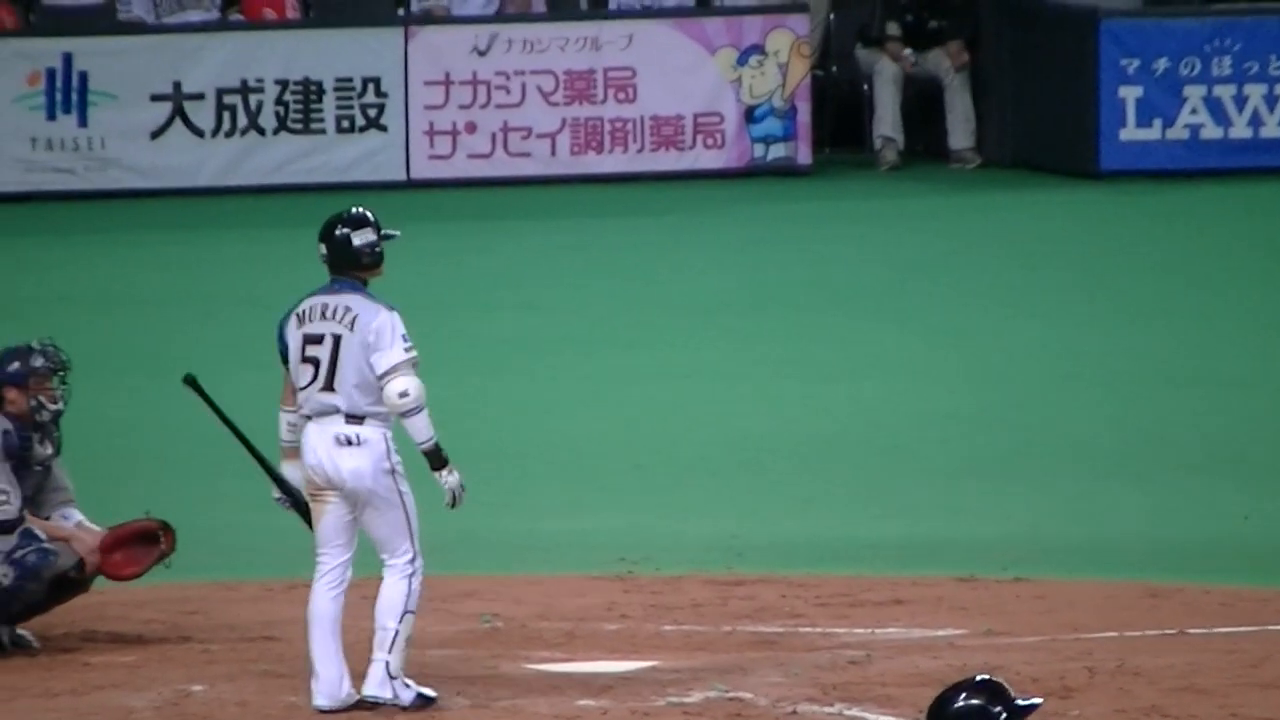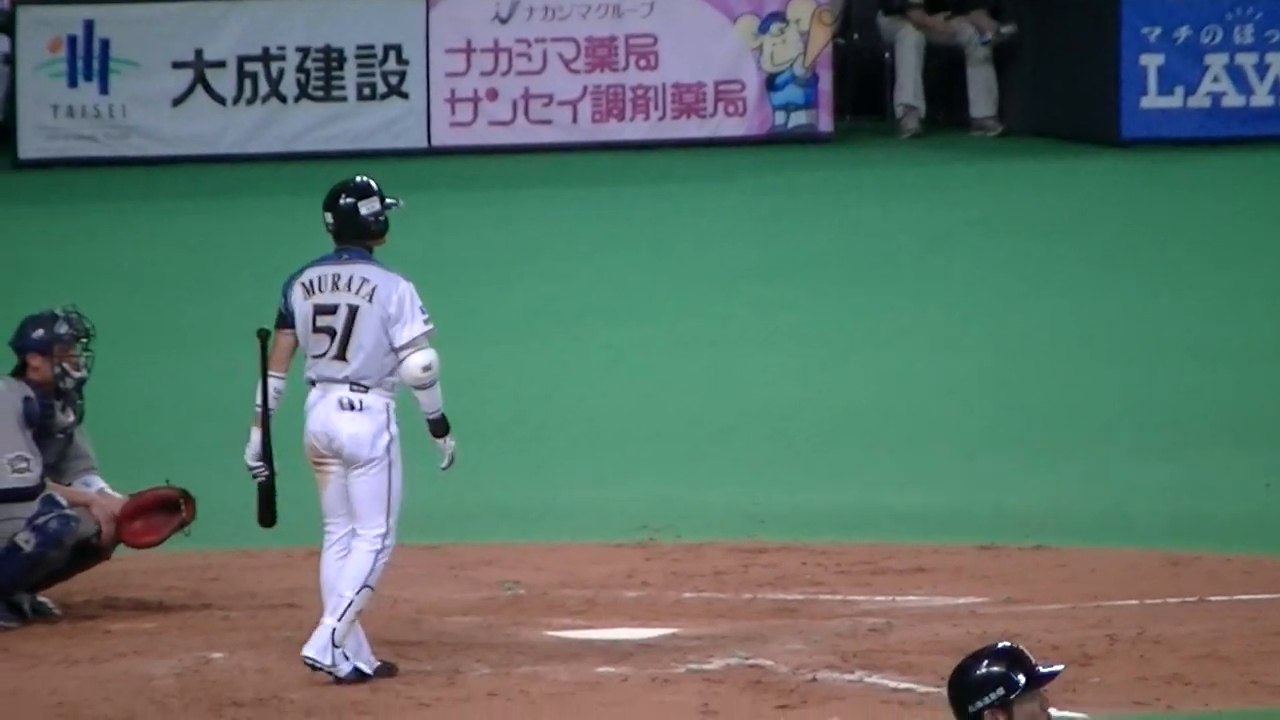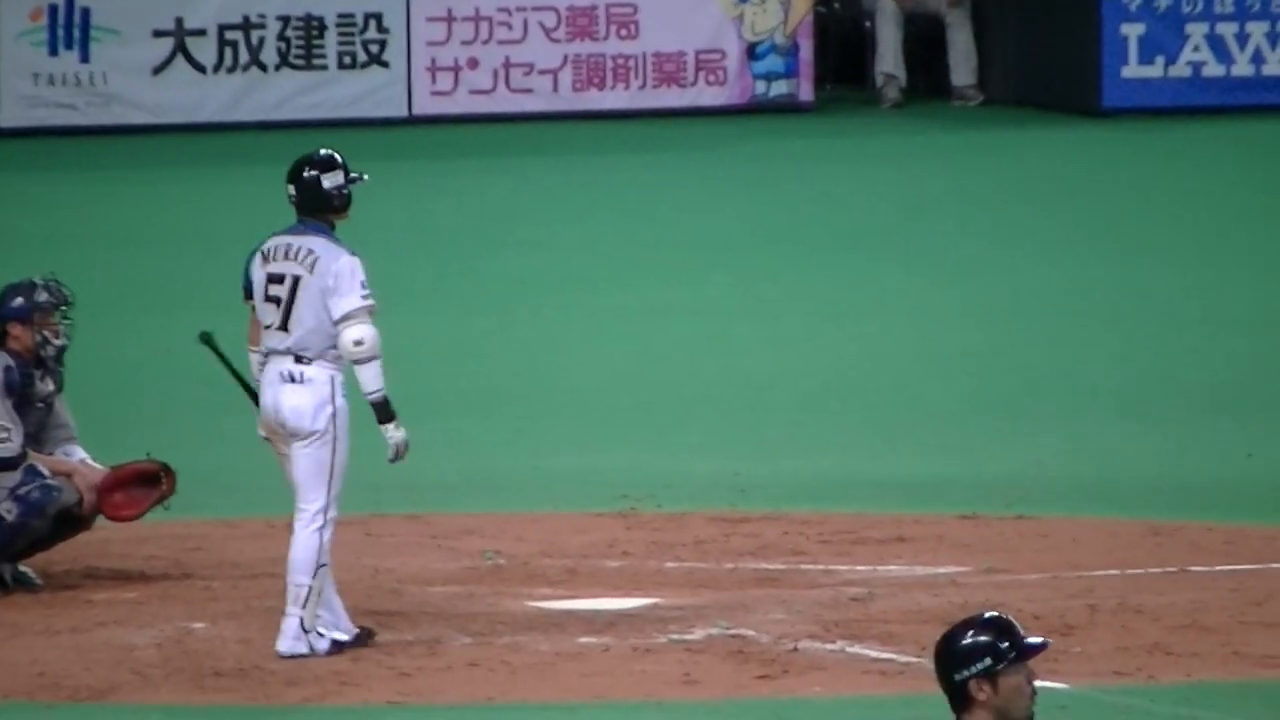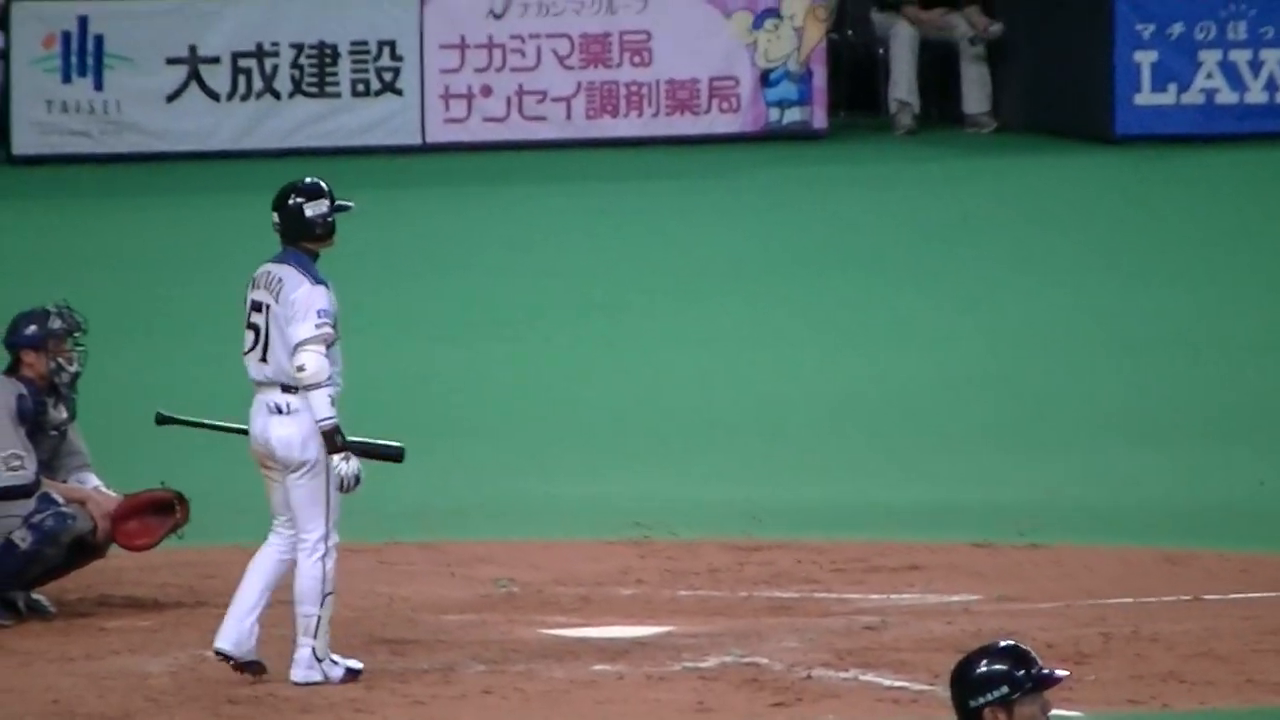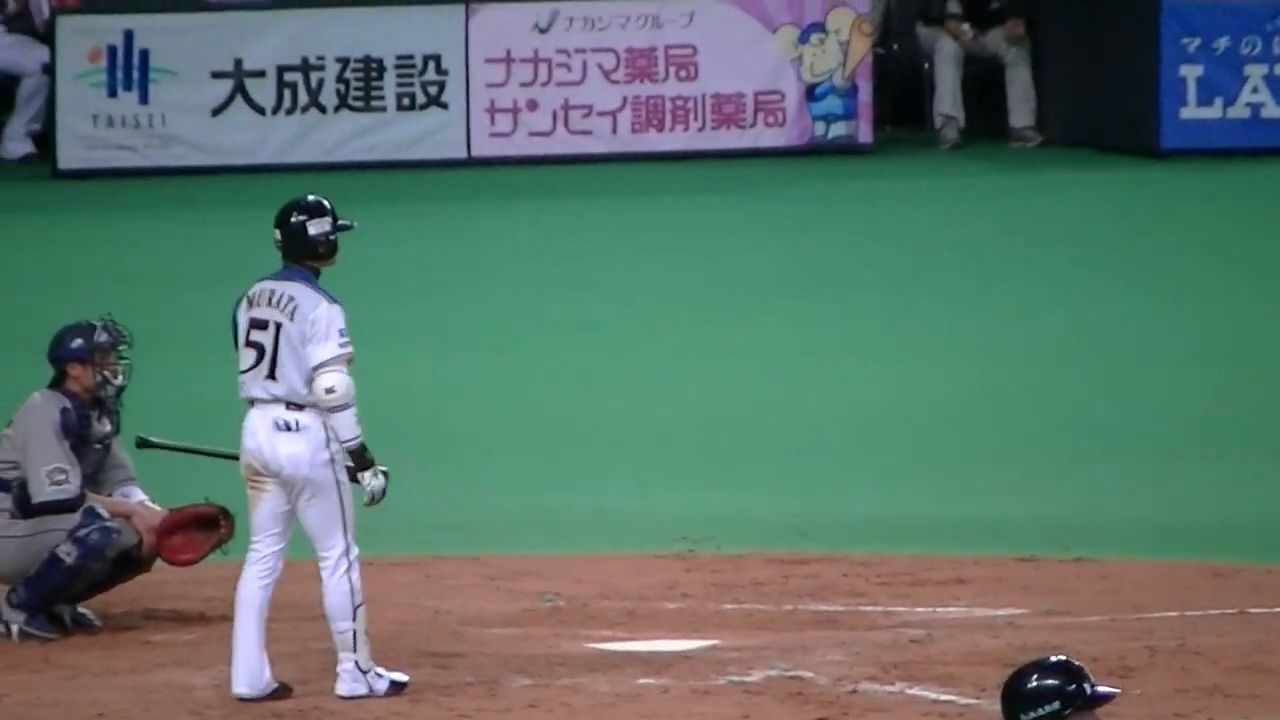
dt=0.4s
person 1, frame 1
left shoulder: (298, 314)
right shoulder: (379, 317)
left elbow: (291, 395)
right elbow: (406, 397)
left wrist: (291, 463)
right wrist: (441, 462)
left hip: (318, 447)
right hip: (366, 448)
left knee: (331, 568)
right knee: (403, 562)
left ankle: (331, 686)
right ankle: (385, 676)
person 1, frame 2
left shoulder: (301, 282)
right shoulder: (392, 286)
left elbow: (279, 360)
right elbow: (419, 368)
left wrist: (260, 430)
right wrist: (441, 428)
left hip: (319, 413)
right hip: (369, 417)
left knee: (338, 537)
right knee: (372, 539)
left ankle: (352, 655)
right ankle: (328, 644)
person 1, frame 3
left shoulder: (264, 252)
right shoulder: (338, 260)
left elbow: (254, 335)
right elbow: (358, 345)
right wrist: (386, 415)
left hip: (273, 387)
right hip: (316, 390)
left knee: (310, 510)
right knee: (316, 514)
left ankle: (330, 619)
right ankle: (300, 631)
person 1, frame 4
left shoulder: (262, 277)
right shoulder: (308, 287)
right elbow: (311, 373)
right wrist: (338, 444)
left hip: (263, 416)
right hip: (299, 423)
left knee: (285, 533)
right knee: (317, 542)
left ankle: (235, 637)
right ankle: (312, 658)
person 1, frame 5
left shoulder: (251, 298)
right shoulder: (319, 307)
right elbow: (333, 393)
right wrist: (364, 462)
left hip: (256, 432)
right hip: (303, 436)
left knee: (262, 556)
right knee: (337, 556)
left ankle: (249, 675)
right ankle: (356, 671)
person 2, frame 1
left shoulder: (41, 435)
left elbow: (59, 505)
left wrist: (98, 537)
right wrist: (72, 534)
left knee: (87, 554)
right knee: (38, 554)
person 2, frame 2
left shoulder: (64, 402)
left elbow: (81, 473)
left wrist: (116, 503)
right wrist: (90, 500)
left hip: (27, 514)
left knee: (107, 523)
right knee: (61, 521)
person 2, frame 3
left shoulder: (46, 371)
left elbow: (62, 441)
left wrist: (94, 472)
right wrist: (73, 469)
left knee: (89, 494)
right knee: (44, 490)
person 2, frame 4
left shoulder: (58, 400)
left elbow: (76, 469)
left wrist: (108, 499)
right wrist: (87, 496)
left knee: (101, 522)
right knee: (58, 517)
person 2, frame 5
left shoulder: (101, 413)
right shoulder: (43, 410)
left elbow: (120, 482)
right elbow: (57, 496)
left wrist: (150, 512)
right wrist: (131, 510)
left hip: (59, 529)
left knee: (145, 538)
right knee: (103, 530)
left ankle: (57, 600)
